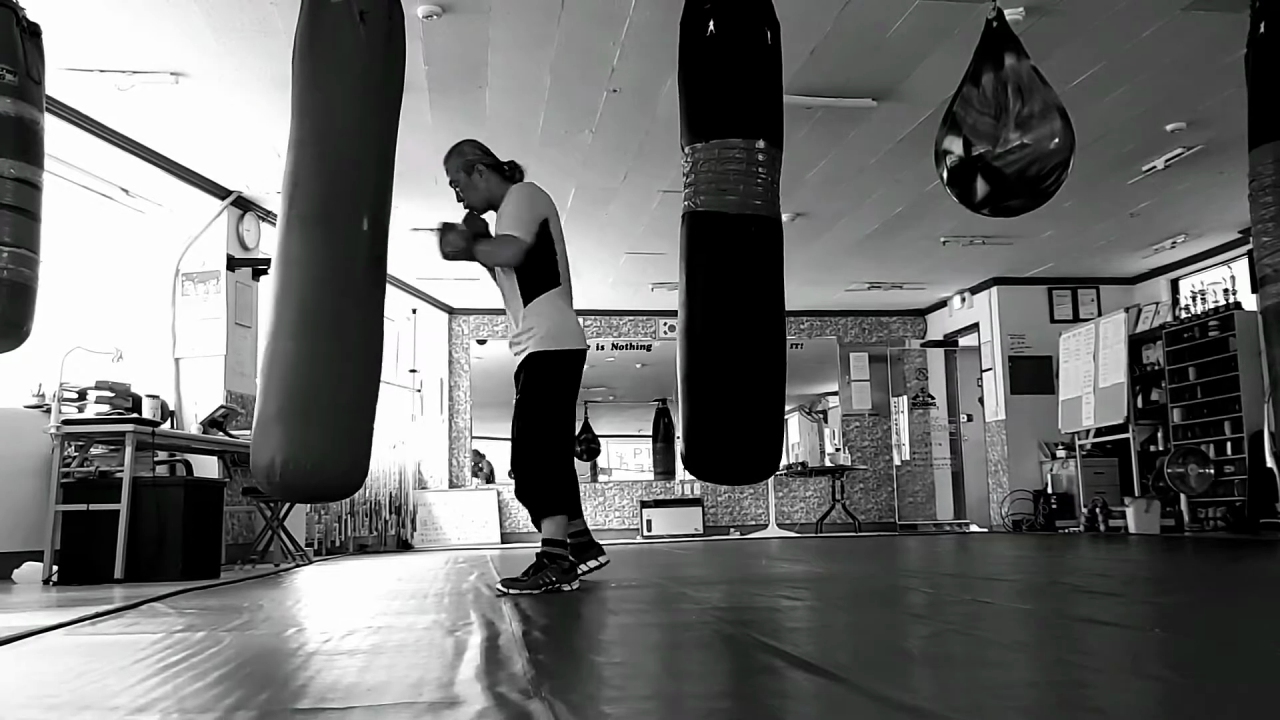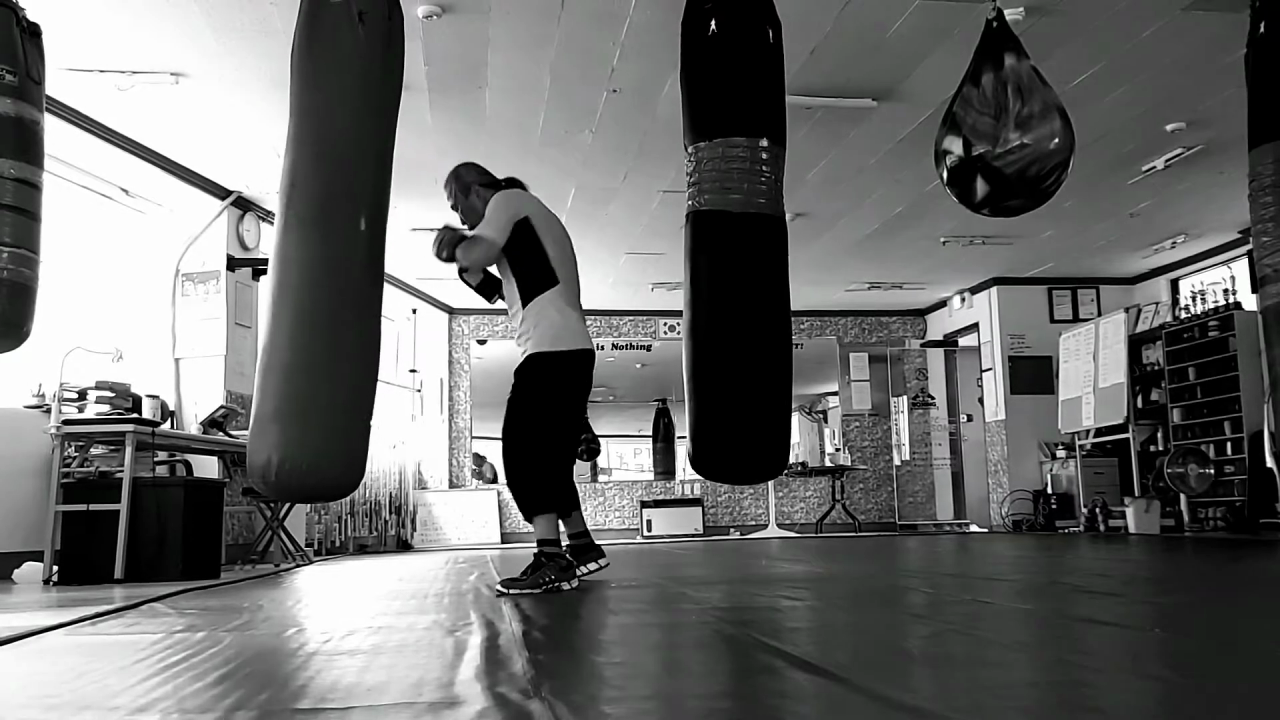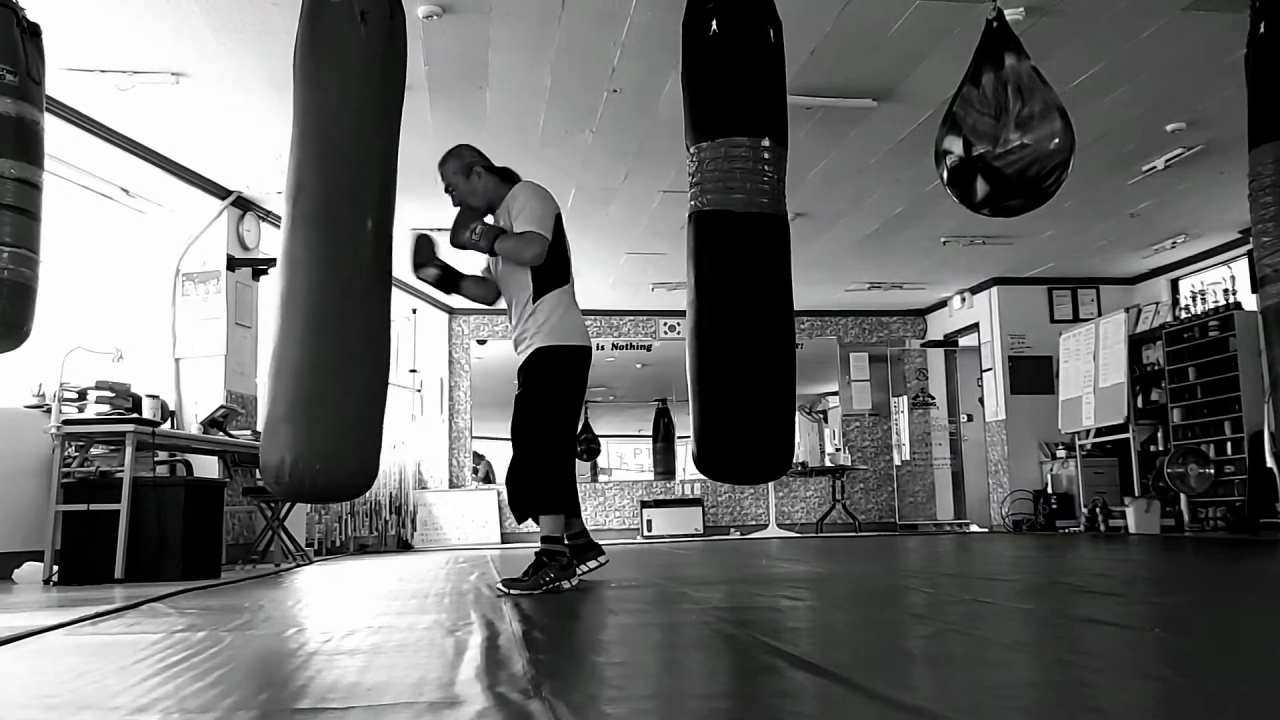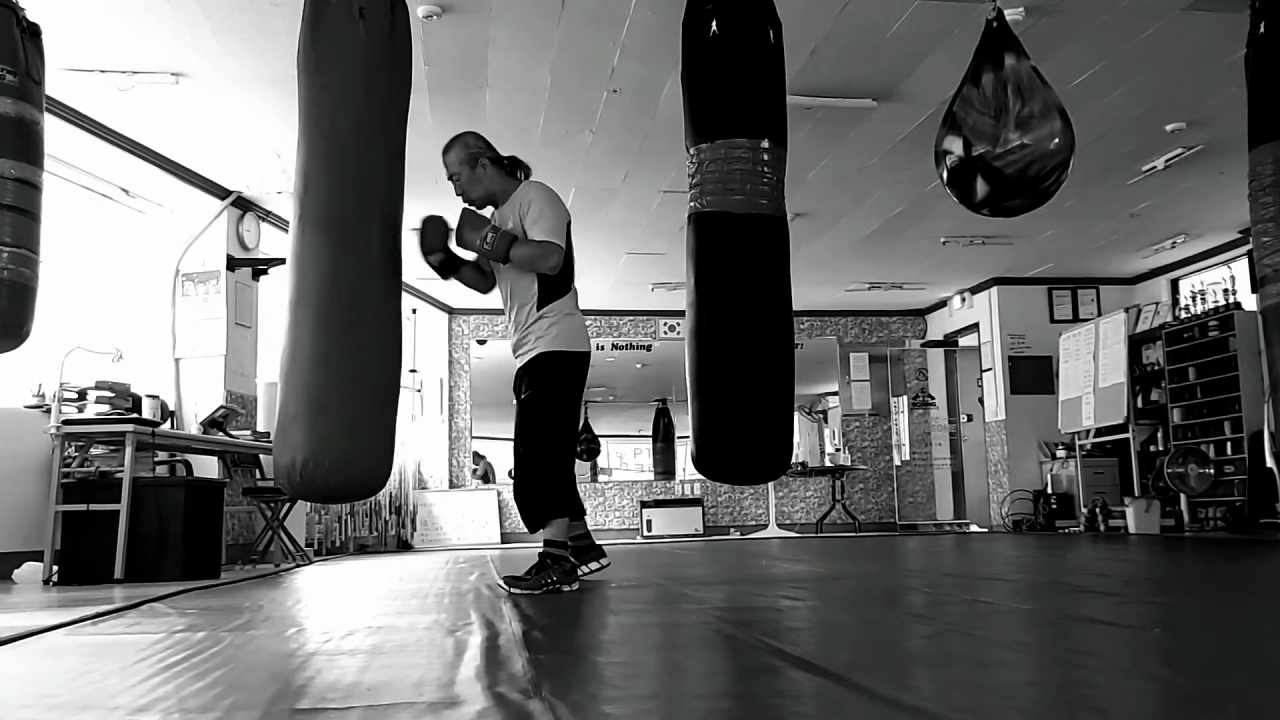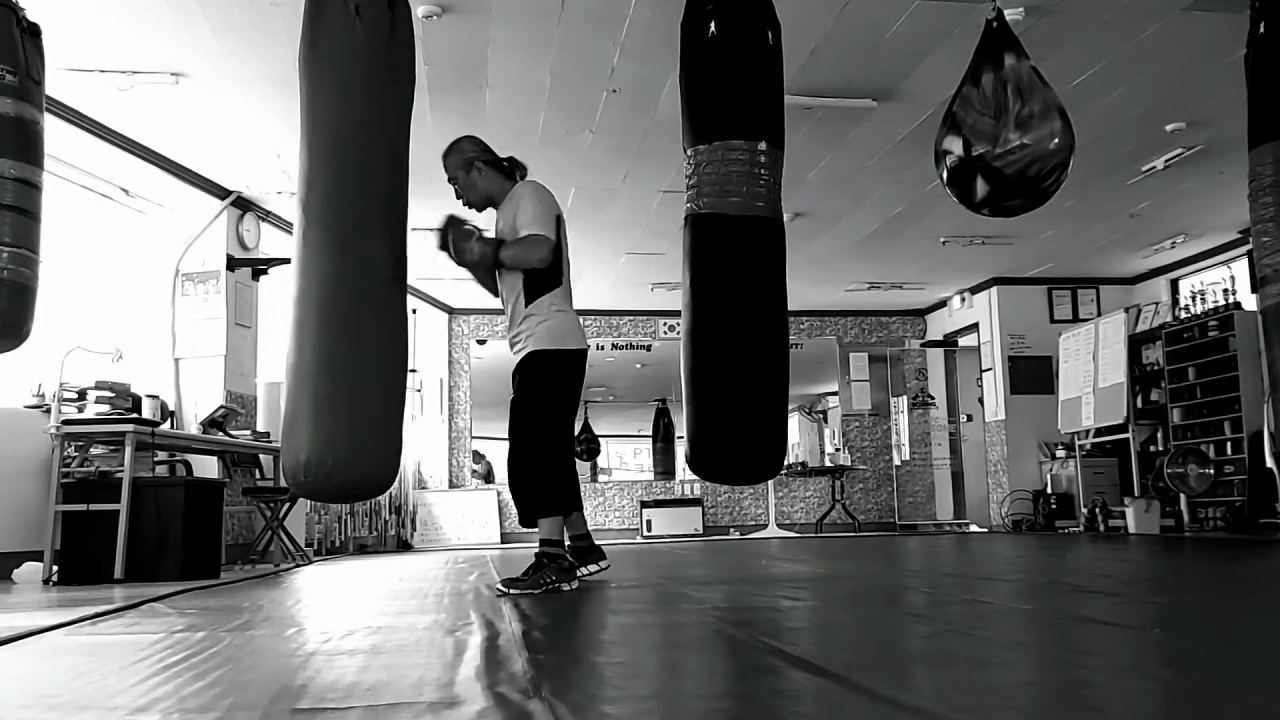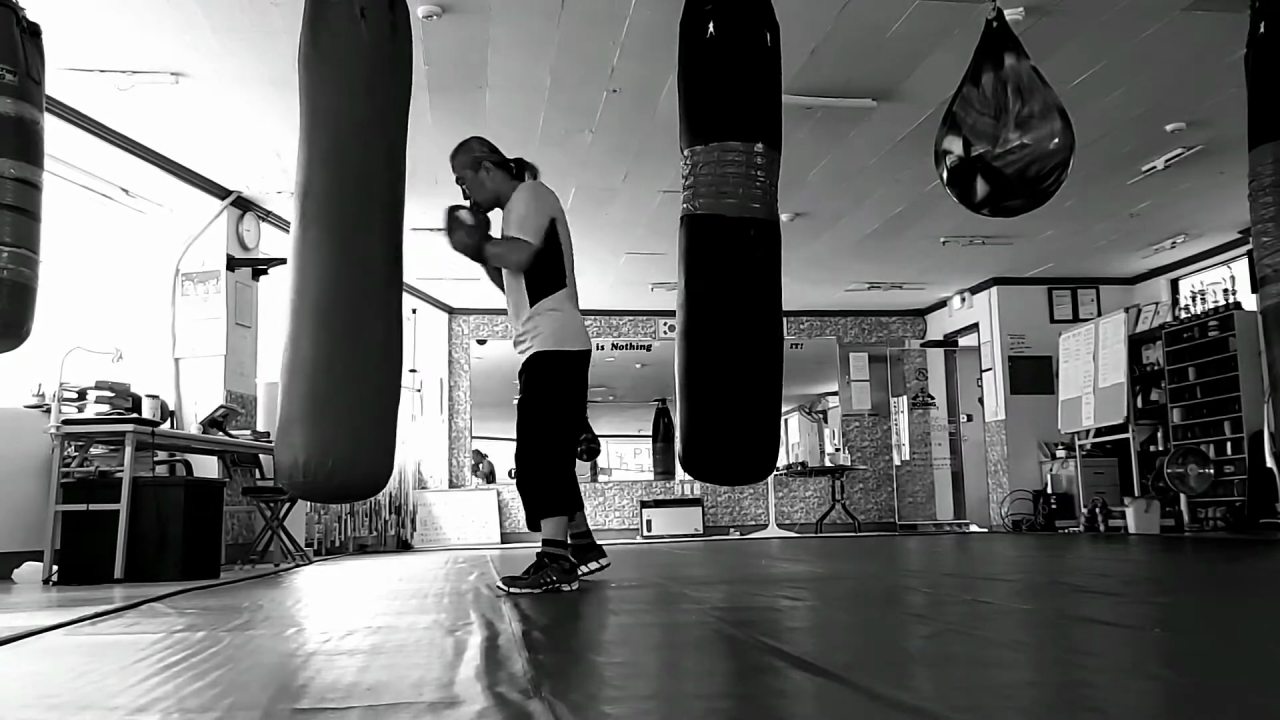
dt=0.3s
person 1, frame 1
left shoulder: (522, 195)
right shoulder: (513, 213)
left elbow: (510, 252)
right elbow: (511, 270)
left wrist: (464, 245)
right wrist: (470, 243)
left hip: (551, 347)
right hip: (538, 352)
left knee: (538, 450)
right knee: (546, 453)
left ankle: (555, 560)
right ankle: (580, 545)
person 1, frame 2
left shoulder: (507, 200)
right shoulder: (532, 217)
left elbow: (475, 258)
left wrist: (455, 246)
right wrist: (489, 285)
left hip: (551, 350)
right hip: (566, 350)
left knee: (526, 447)
right knee: (550, 452)
left ankle: (552, 559)
right ankle: (582, 547)
person 1, frame 3
left shoulder: (526, 195)
right shoulder: (504, 214)
left elbow: (536, 251)
right elbow: (490, 290)
left wrist: (483, 237)
right wrist: (439, 274)
left hip: (557, 343)
right hip: (542, 347)
left knee: (538, 447)
right knee: (542, 448)
left ankle: (553, 559)
right ankle: (579, 546)
person 1, frame 4
left shoulder: (536, 196)
right shoulder: (501, 213)
left elbow: (550, 259)
right elbow: (485, 279)
left wrist: (490, 241)
right wrist: (445, 260)
left hip: (556, 347)
right hip: (533, 353)
left knee: (542, 450)
right knee: (538, 453)
left ankle: (557, 561)
right ankle: (581, 547)
person 1, frame 5
left shoulder: (527, 197)
right shoulder: (507, 216)
left elbow: (538, 255)
right elbow: (508, 287)
left wrist: (485, 247)
right wrist: (469, 256)
left hip: (550, 346)
right hip: (541, 349)
left knee: (533, 449)
right knee: (549, 451)
left ankle: (554, 560)
right ankle: (582, 548)
person 1, frame 6
left shoulder: (530, 195)
right shoulder: (523, 208)
left elbow: (517, 257)
right elbow: (515, 282)
left wrist: (476, 239)
right wrist: (482, 251)
left hip: (554, 345)
right hip: (548, 348)
left knee: (540, 449)
right knee: (551, 450)
left ankle: (556, 560)
right ankle: (581, 545)
